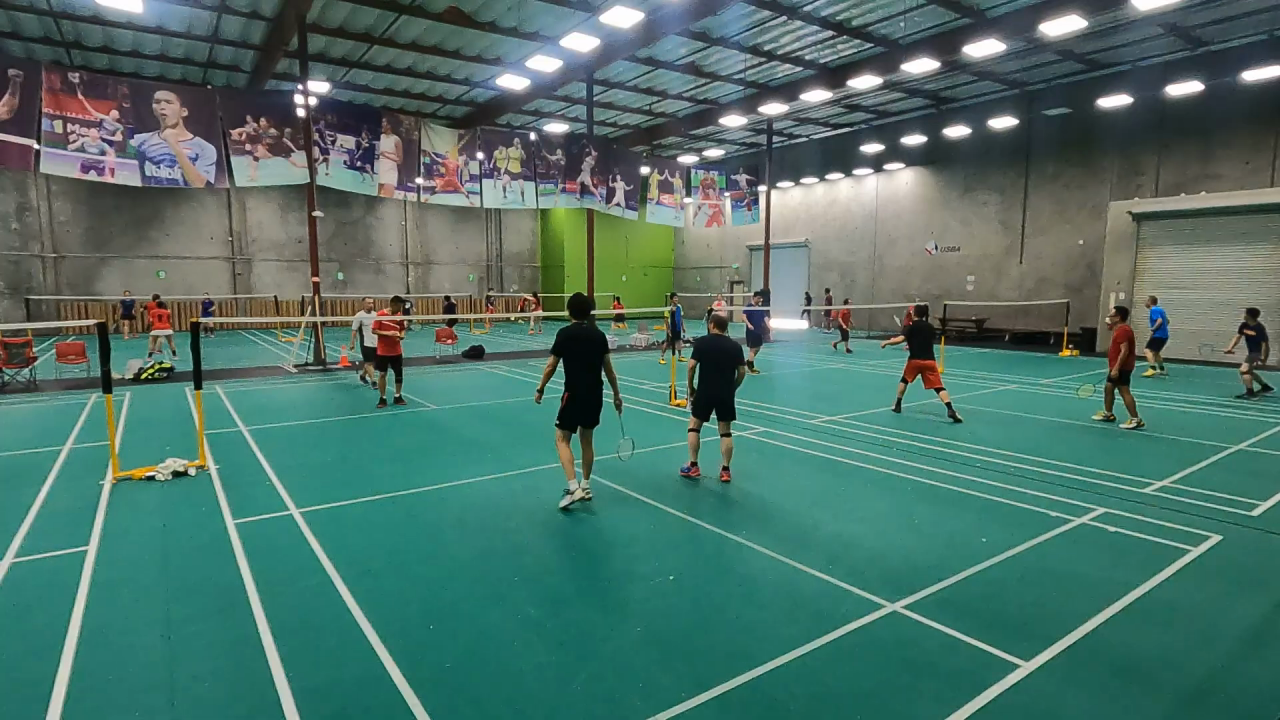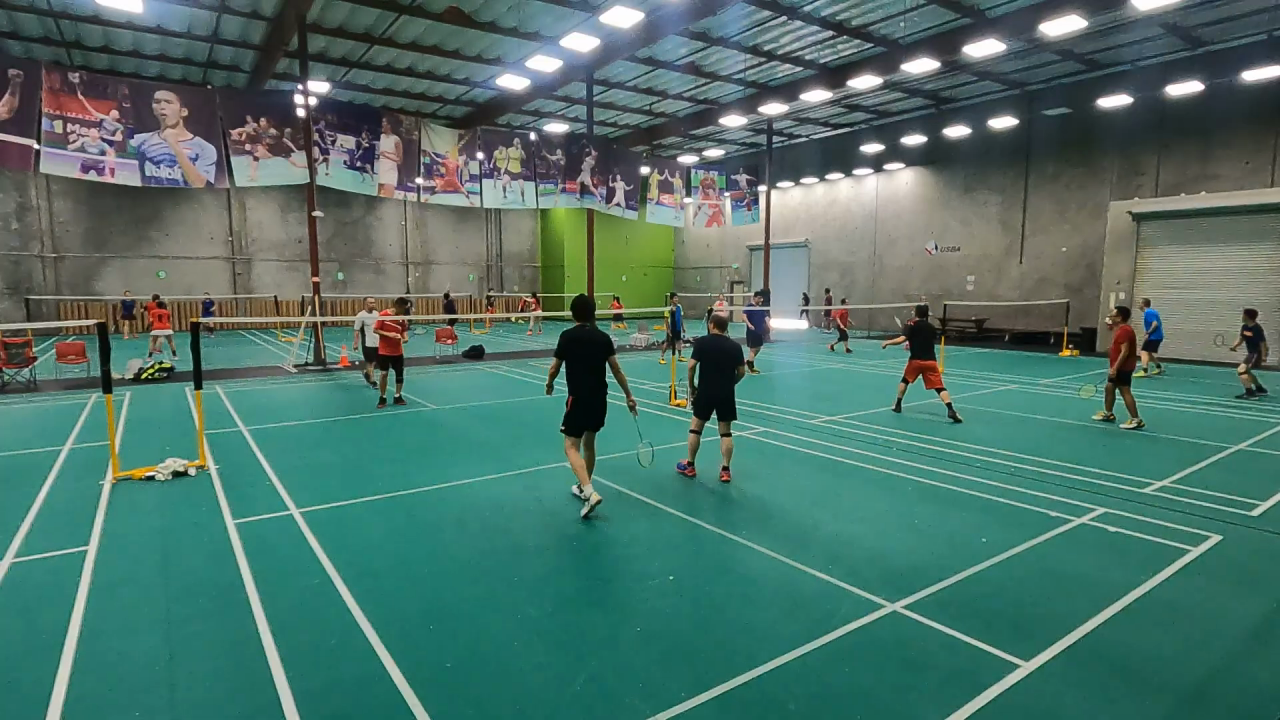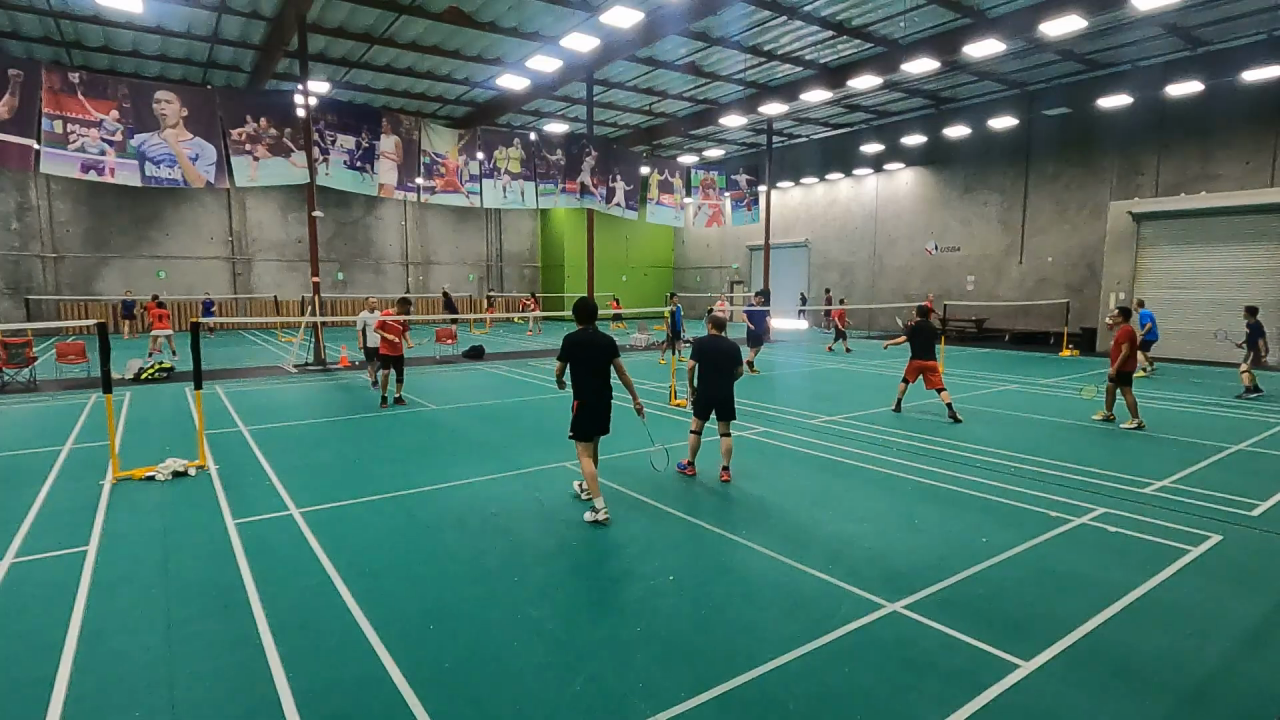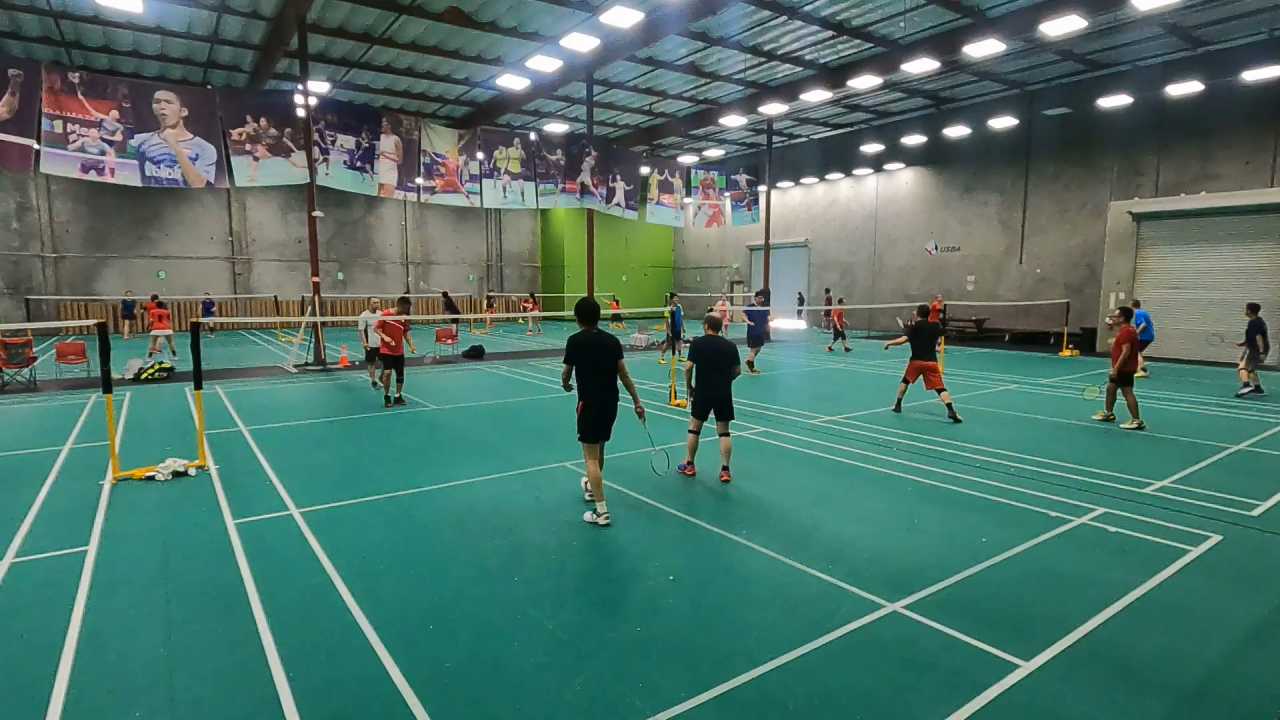
dt=0.1s
person 1, frame 1
left shoulder: (565, 333)
right shoulder: (599, 335)
left elbow: (551, 366)
right elbow: (608, 367)
left wrist: (540, 389)
right wrist: (616, 394)
left hip: (574, 395)
right hip: (595, 396)
left knee: (562, 441)
right knee: (587, 441)
left ankle: (574, 489)
right ankle: (584, 486)
person 1, frame 2
left shoulder: (568, 336)
right shoulder: (603, 337)
left elbow: (555, 368)
right elbow: (616, 369)
left wrist: (549, 383)
right wrist: (629, 396)
left hip: (578, 399)
right hip: (599, 398)
left knee: (571, 448)
right knee: (589, 442)
left ankle: (590, 493)
right ankle: (584, 486)
person 1, frame 3
left shoulder: (571, 339)
right shoulder: (607, 340)
left elbow: (559, 371)
right elbow: (621, 372)
left wrist: (559, 381)
right wrist: (635, 399)
left hip: (584, 403)
right hip: (604, 402)
left knee: (584, 454)
right knee: (593, 447)
left ankle: (600, 508)
right ankle: (586, 487)
person 1, frame 4
left shoulder: (575, 341)
right shoulder: (612, 340)
left elbow: (566, 374)
right elbow: (624, 374)
left wrist: (565, 384)
right wrist: (637, 402)
left hip: (589, 404)
right hip: (611, 403)
left knee: (591, 457)
right knee: (599, 448)
left ankle: (601, 511)
right ankle: (592, 488)
